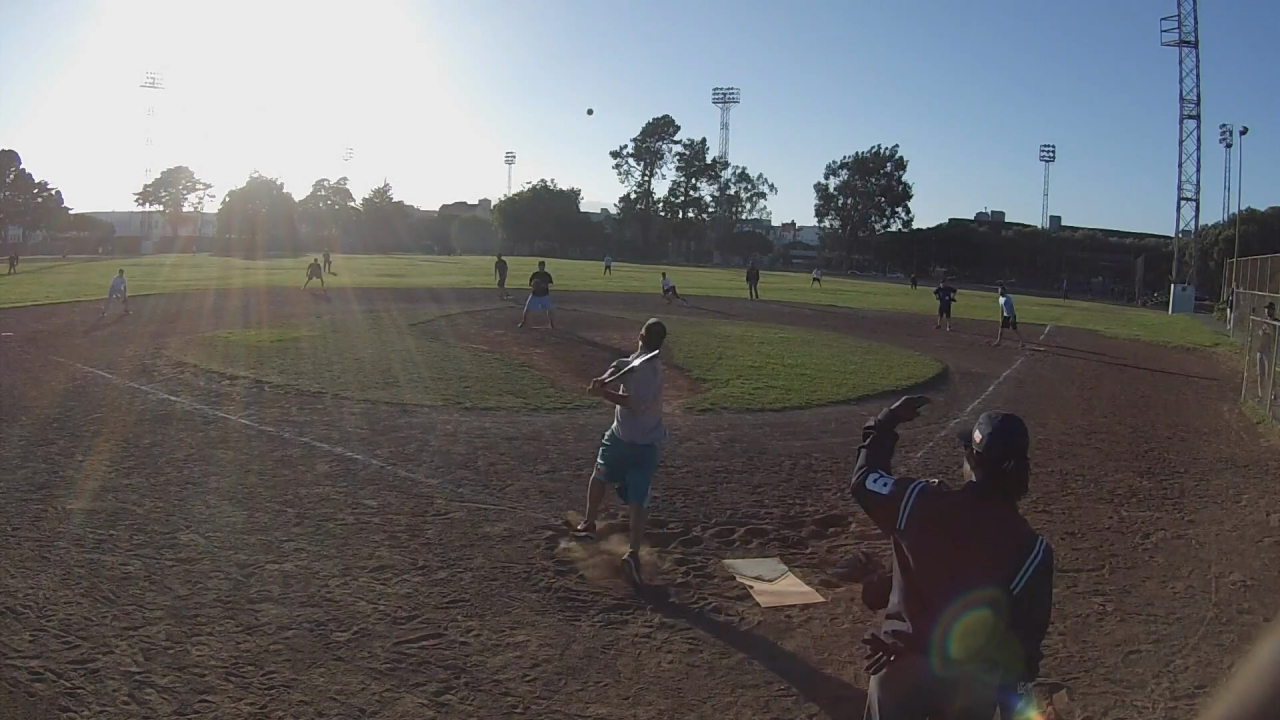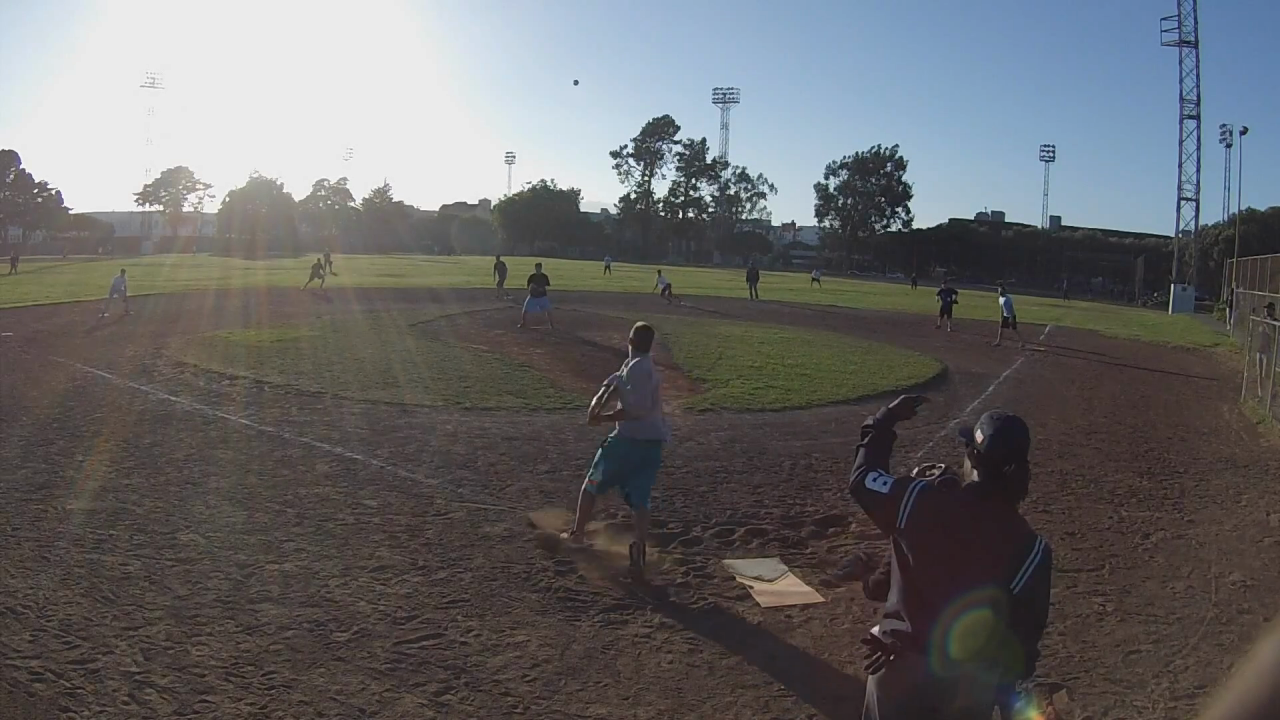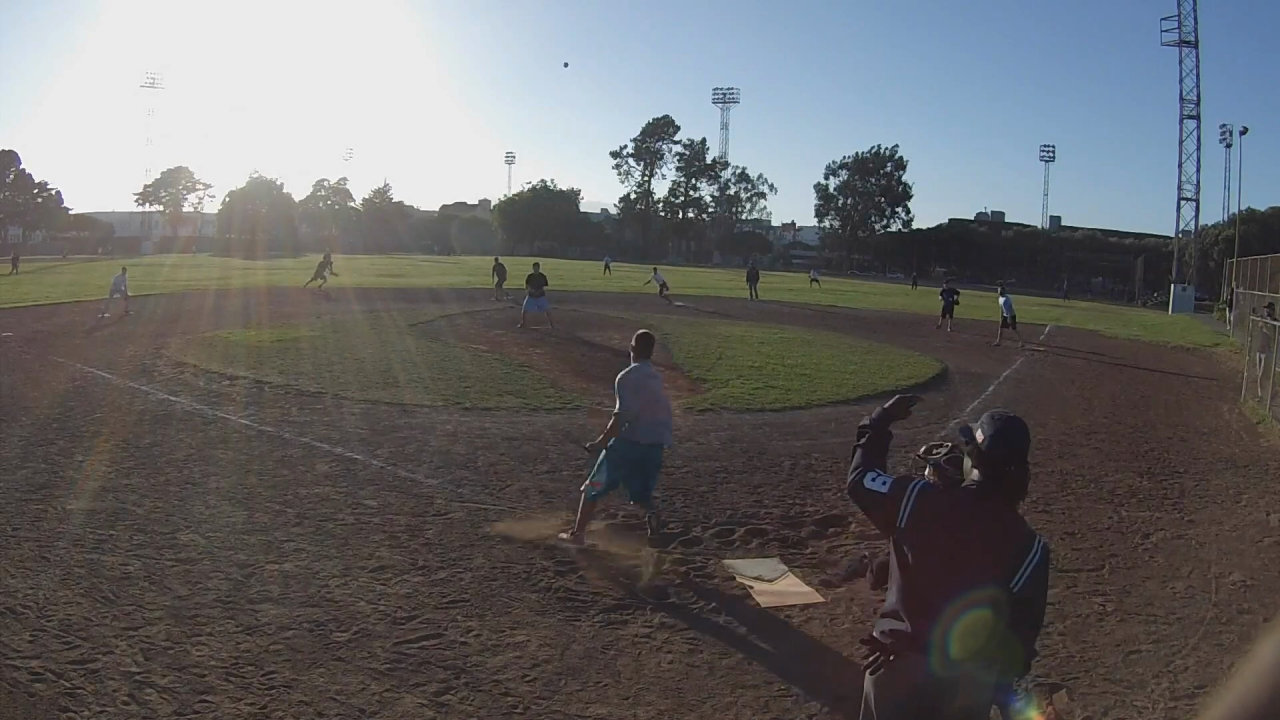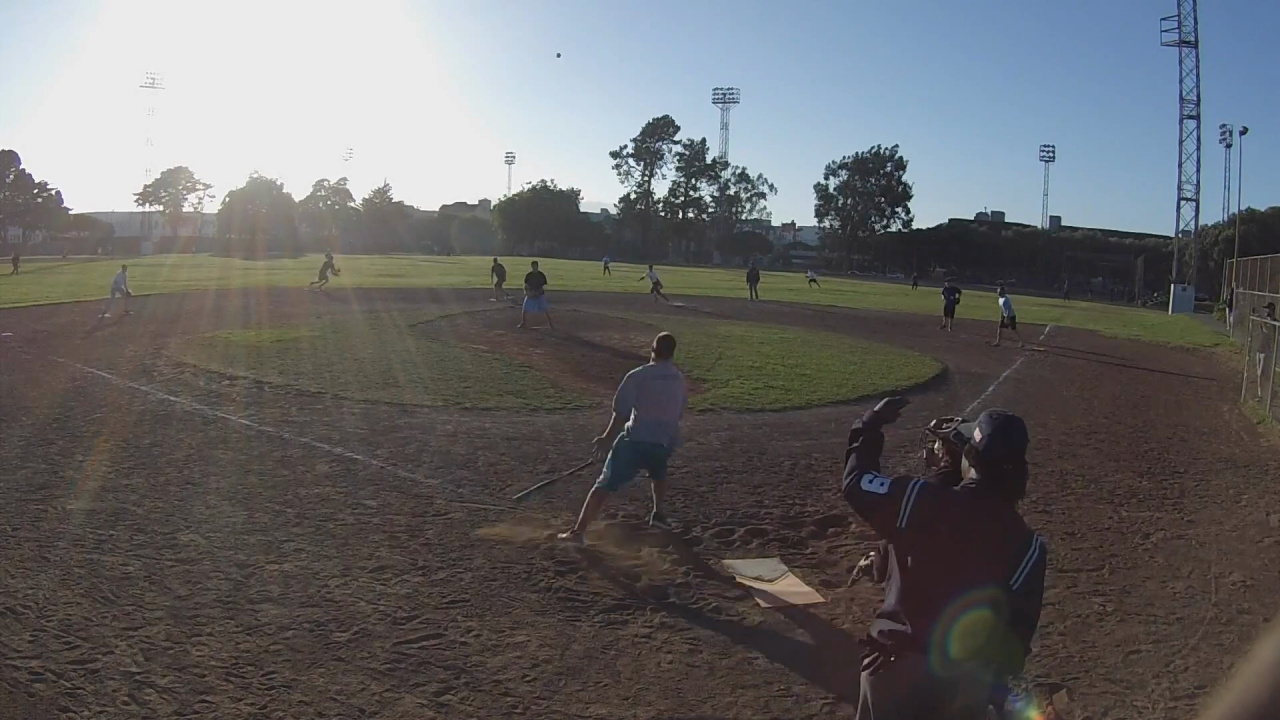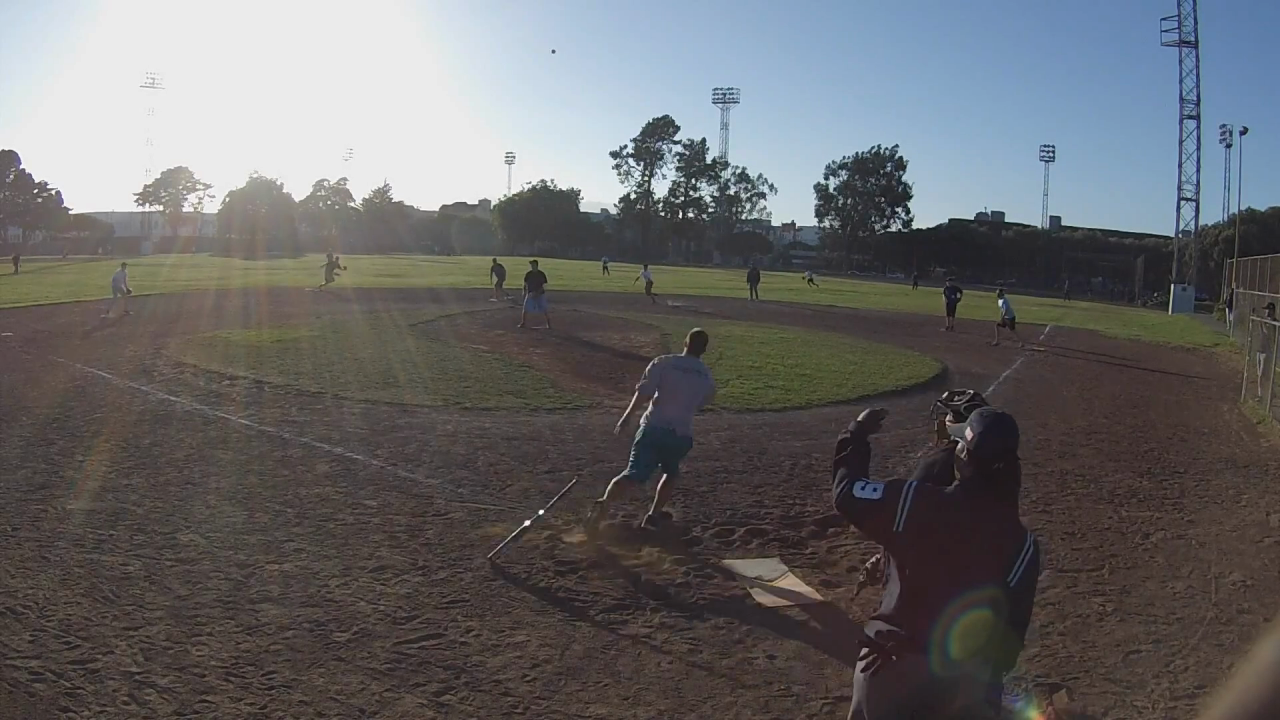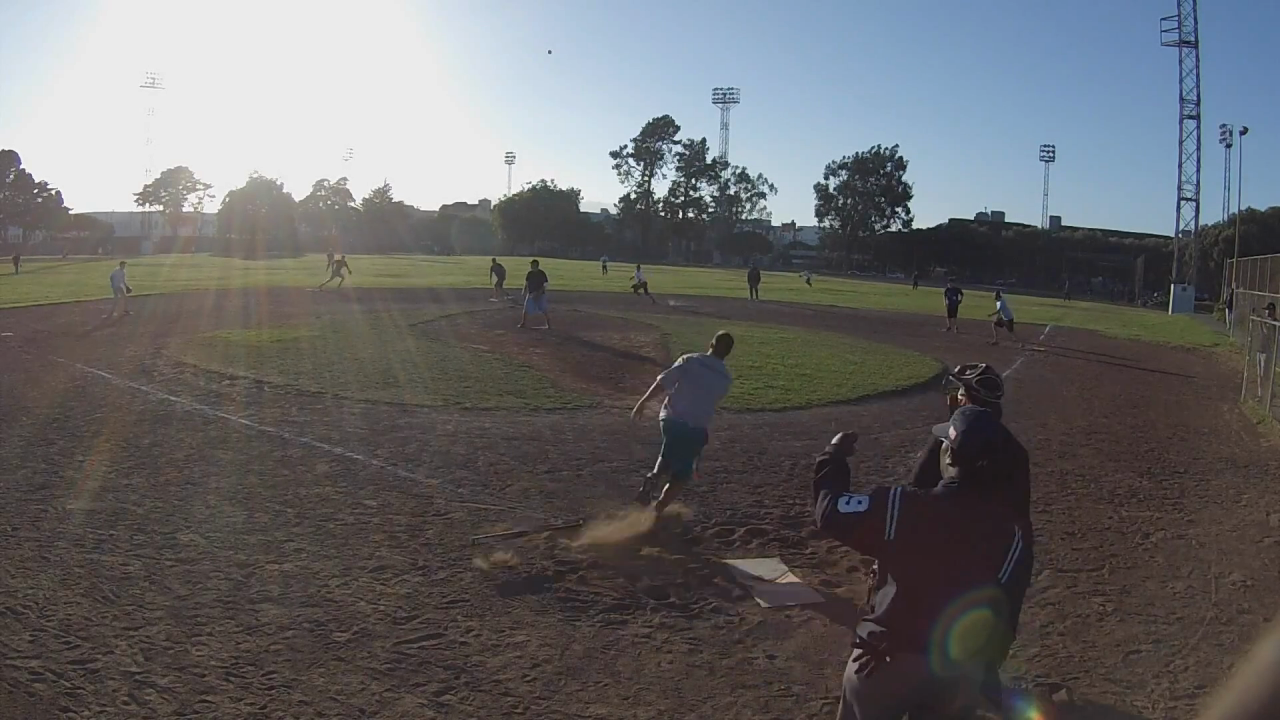
dt=0.1s
person 1, frame 1
left shoulder: (919, 505)
right shoulder: (1029, 549)
left elbow: (864, 480)
right elbow: (1027, 632)
left wrist: (886, 422)
right wrist: (1013, 689)
left hip: (903, 667)
right hip: (973, 680)
person 1, frame 2
left shoulder: (919, 504)
right shoulder: (1028, 548)
left elbow: (863, 479)
right elbow: (1026, 630)
left wrist: (884, 421)
right wrist: (1008, 686)
left hip: (902, 666)
right hip: (971, 679)
person 1, frame 3
left shoulder: (917, 503)
right shoulder: (1028, 547)
left elbow: (860, 479)
right elbow: (1022, 629)
left wrist: (880, 421)
right wrist: (1002, 682)
left hip: (899, 664)
right hip: (969, 677)
person 1, frame 4
left shoulder: (916, 502)
right shoulder: (1026, 546)
left elbow: (856, 482)
right elbow: (1019, 627)
left wrist: (871, 424)
right wrist: (998, 682)
left hip: (896, 664)
right hip: (966, 676)
person 1, frame 5
left shoulder: (913, 505)
right shoulder: (1020, 541)
left elbow: (849, 492)
right elbow: (1013, 623)
left wrist: (857, 434)
right wrist: (991, 681)
left hip: (893, 662)
right hip: (965, 673)
person 1, frame 6
left shoulder: (900, 509)
right shoulder: (1008, 536)
left elbow: (832, 514)
right elbow: (1001, 617)
left wrist: (833, 458)
right wrist: (978, 666)
left hip: (886, 663)
right hip: (958, 671)
person 2, frame 1
left shoulder: (647, 365)
right shoulder: (649, 362)
left elbow: (636, 403)
right elbow: (620, 367)
left wrist: (604, 391)
left hip: (626, 438)
right hip: (648, 444)
left knee: (601, 475)
right knee: (638, 502)
left ankle: (589, 523)
right ankle: (634, 553)
person 2, frame 2
left shoulder: (638, 368)
right shoulder: (641, 365)
left elbow: (636, 408)
right elbow: (613, 385)
left wrist: (602, 418)
right wrist: (598, 401)
left hip: (631, 438)
right hip: (653, 444)
left knee: (592, 485)
right knee: (640, 503)
left ankle: (577, 532)
right ankle: (639, 543)
person 2, frame 3
left shoulder: (628, 377)
right shoulder: (653, 375)
left elbow: (624, 415)
left wrist: (602, 441)
left hip: (632, 441)
right hip: (657, 444)
left knee: (592, 489)
right knee: (642, 495)
left ankle: (577, 534)
right ankle: (651, 515)
person 2, frame 4
left shoulder: (637, 376)
right shoulder: (680, 380)
left elbow: (622, 410)
left wrist: (607, 438)
left hip: (636, 439)
right hip: (666, 443)
left knee: (603, 485)
right knee: (658, 473)
left ankle: (578, 531)
right ankle: (658, 512)
person 2, frame 5
left shoulder: (663, 363)
right shoulder: (706, 379)
left elbow: (644, 389)
left wrist: (626, 416)
left hip: (652, 428)
right hip: (681, 435)
left knee: (631, 476)
right knee: (671, 472)
left ankle: (603, 506)
right ankle: (654, 516)
person 2, frame 6
left shoulder: (688, 360)
right shoulder: (725, 379)
left elbow: (664, 380)
left wrist: (642, 402)
left hip: (671, 420)
right hip: (696, 429)
left knee: (668, 460)
right knee: (681, 477)
left ankle: (653, 479)
right ankle: (656, 512)
